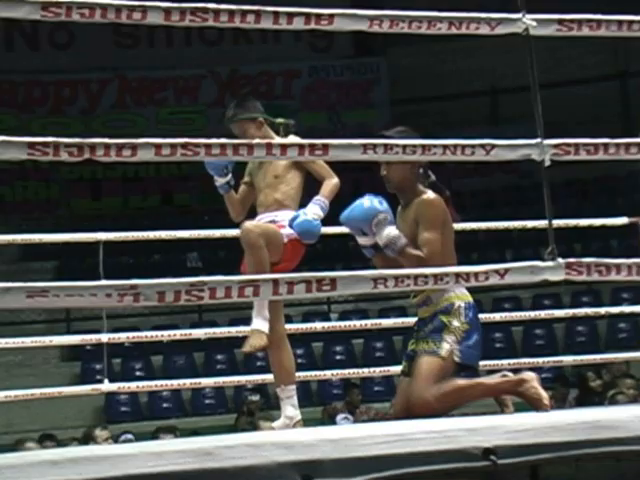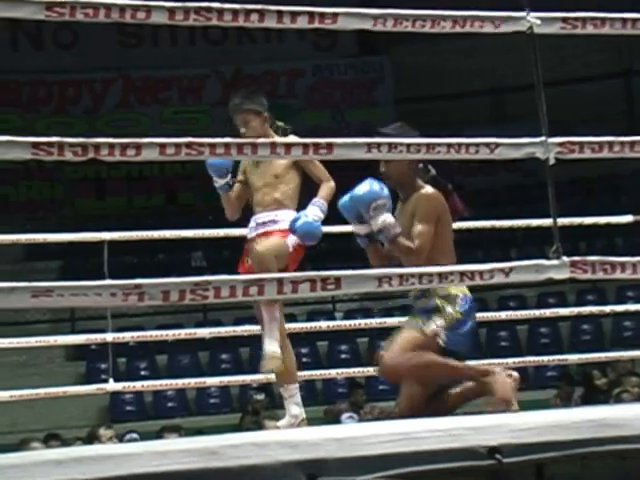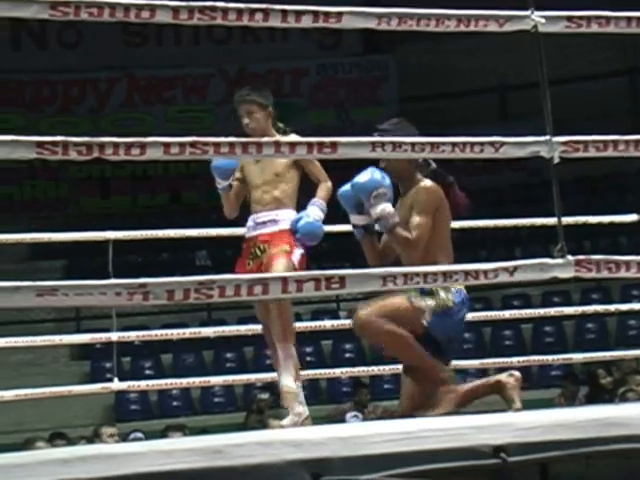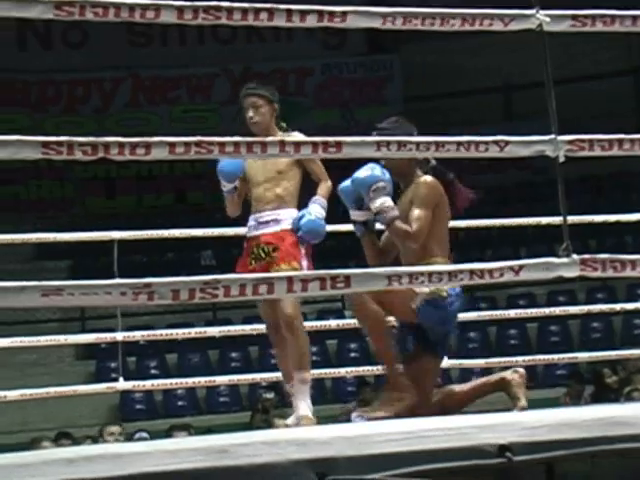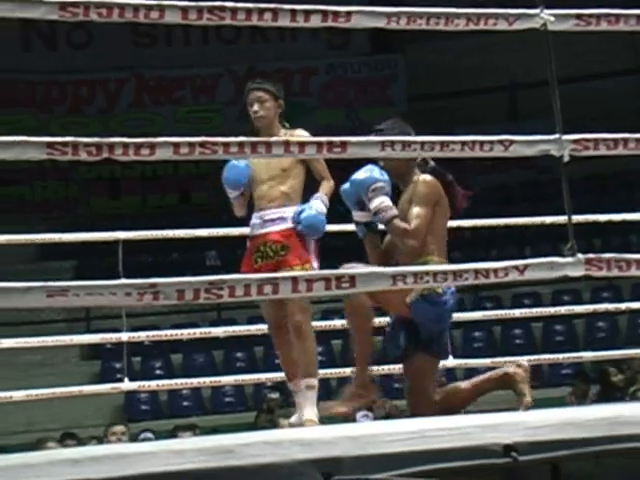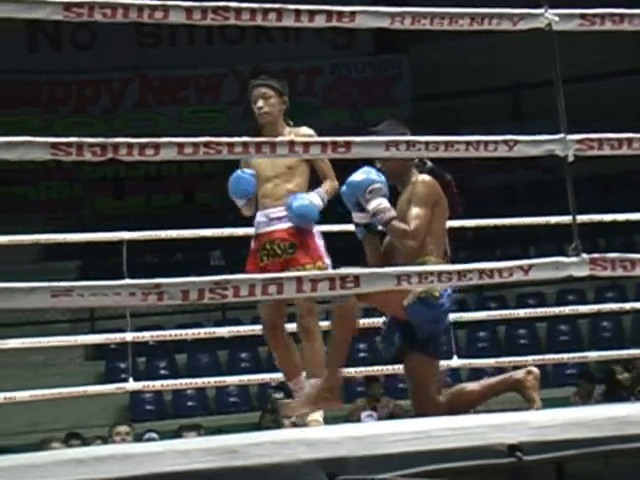
dt=0.1s
person 1, frame 1
right shoulder: (252, 165)
left elbow: (332, 180)
right elbow: (237, 214)
left wrist: (316, 208)
right wrist: (222, 181)
left hip: (288, 230)
right hip: (261, 237)
left knee: (250, 233)
right knee: (276, 328)
left ankle: (259, 322)
right ankle: (290, 412)
person 1, frame 2
right shoulder: (247, 162)
left elbow: (328, 182)
right elbow: (232, 213)
left wrist: (316, 210)
right wrist: (221, 181)
left hip: (287, 232)
right hip: (256, 242)
left knee: (263, 252)
right knee: (276, 325)
left ankle: (270, 343)
right ankle: (294, 411)
person 1, frame 3
right shoulder: (244, 159)
left elbow: (325, 183)
right elbow: (230, 211)
left wrist: (316, 210)
right wrist: (224, 182)
left hip: (285, 232)
right hip: (253, 240)
left knee: (278, 305)
right knee: (270, 327)
left ankle: (289, 378)
right ankle: (296, 410)
person 1, frame 4
left shoulder: (295, 142)
right shoulder: (245, 157)
left elbow: (325, 181)
right elbow: (233, 210)
left wrist: (317, 207)
right wrist: (228, 185)
left hip: (288, 232)
right hip: (255, 240)
left knee: (289, 313)
right knee: (274, 328)
left ankle: (304, 404)
right ankle: (298, 409)
person 1, frame 5
left shoulder: (299, 138)
right shoulder: (246, 153)
left elbow: (327, 181)
right elbow: (238, 211)
left wrist: (319, 203)
right wrist: (234, 192)
left hip: (293, 234)
right hip: (258, 239)
left knee: (298, 320)
right knee: (278, 326)
left ankle: (309, 408)
right ankle: (300, 402)
person 1, frame 6
left shoulder: (304, 136)
right shoulder: (250, 152)
left elbow: (332, 180)
left wrist: (316, 198)
right wrist: (240, 196)
left hip: (299, 234)
right hip: (263, 240)
left knee: (308, 322)
right knee: (272, 328)
left ankle: (316, 408)
right ankle: (302, 399)
person 2, frame 1
left shoulder: (429, 203)
right shoulder: (406, 208)
left elbow: (429, 263)
left wrist: (389, 240)
right wrist: (372, 244)
left hip: (452, 311)
right hip: (430, 316)
left knee: (423, 402)
right knee: (402, 413)
left ankle: (518, 383)
right ankle: (497, 384)
person 2, frame 2
left shoulder: (427, 198)
right shoulder: (405, 206)
left elbow: (416, 255)
right elbow: (385, 268)
left wrist: (384, 224)
right wrist: (366, 232)
left hip: (448, 304)
right hip: (426, 307)
left knee: (390, 364)
right knee: (410, 411)
left ankle: (487, 376)
right ankle: (485, 385)
person 2, frame 3
left shoulder: (426, 190)
right shoulder: (409, 197)
left elbow: (414, 246)
right elbow: (379, 263)
left wrist: (382, 211)
right wrist: (362, 224)
left hip: (441, 298)
right hip: (428, 303)
left knee: (366, 320)
right knee: (412, 410)
left ankle: (442, 381)
right ankle: (495, 383)
person 2, frame 4
left shoulder: (427, 186)
right shoulder: (405, 197)
left elbow: (414, 239)
right elbow: (379, 261)
left wrist: (383, 207)
right wrist: (363, 220)
left hip: (437, 293)
right hip: (419, 300)
left knee: (358, 290)
right knee: (425, 402)
left ankle: (398, 384)
person 2, frame 5
left shoulder: (427, 185)
right shoulder: (404, 196)
left elbow: (414, 237)
right elbow: (382, 264)
left wrist: (383, 208)
right wrist: (365, 222)
left hip: (431, 292)
right hip: (419, 300)
right knee: (423, 408)
left ankle: (362, 384)
right ankle: (505, 375)
person 2, frame 6
left shoulder: (425, 185)
right shoulder: (405, 197)
left elbow: (412, 240)
right elbow: (381, 264)
left wrist: (382, 211)
right wrist: (366, 225)
left hip: (427, 294)
right hip: (414, 300)
right knee: (431, 408)
left ankle: (329, 386)
right ankle: (515, 380)
